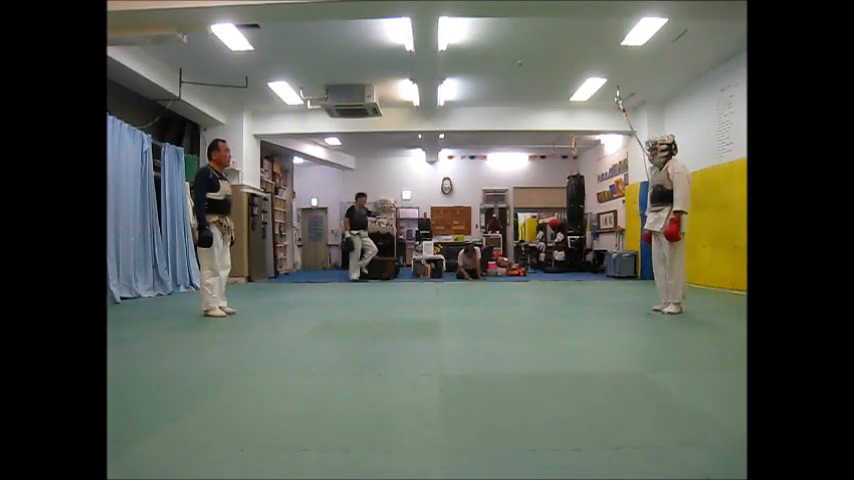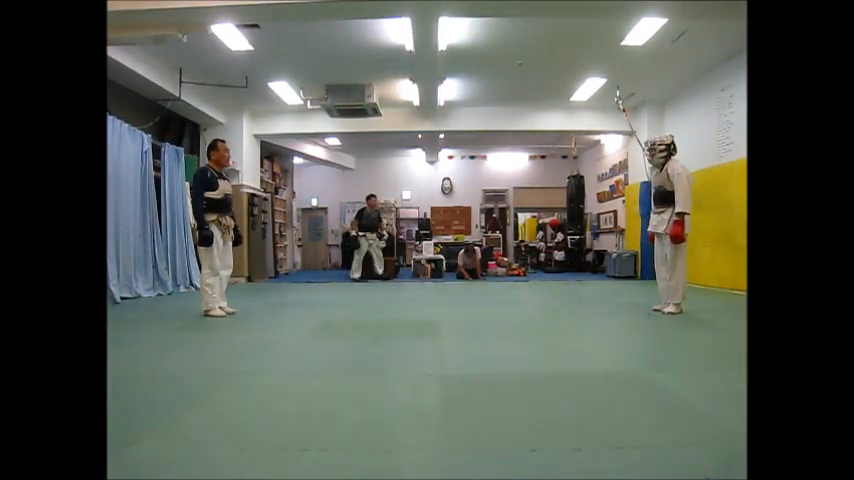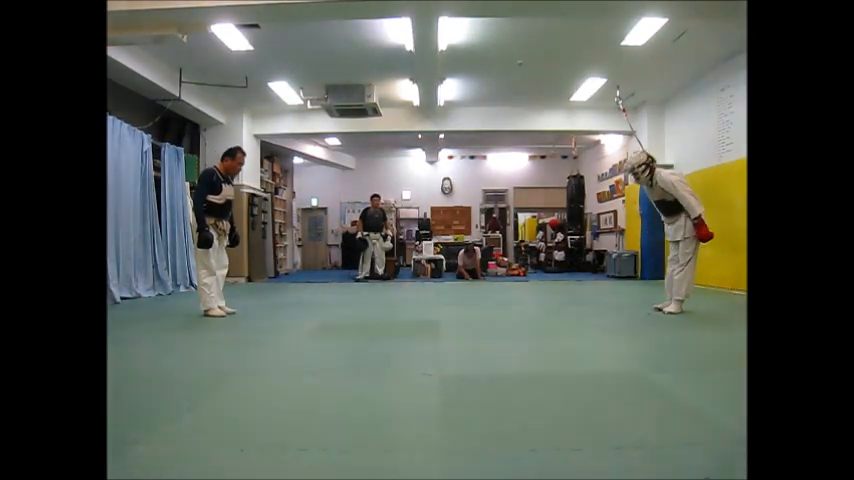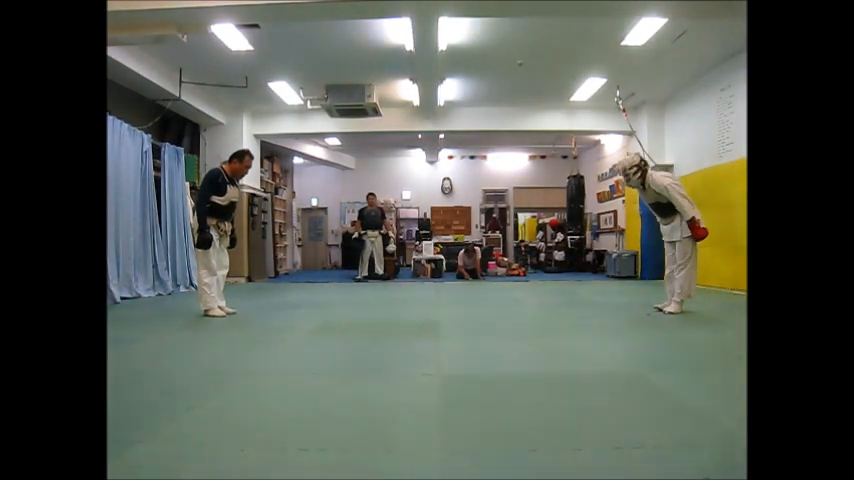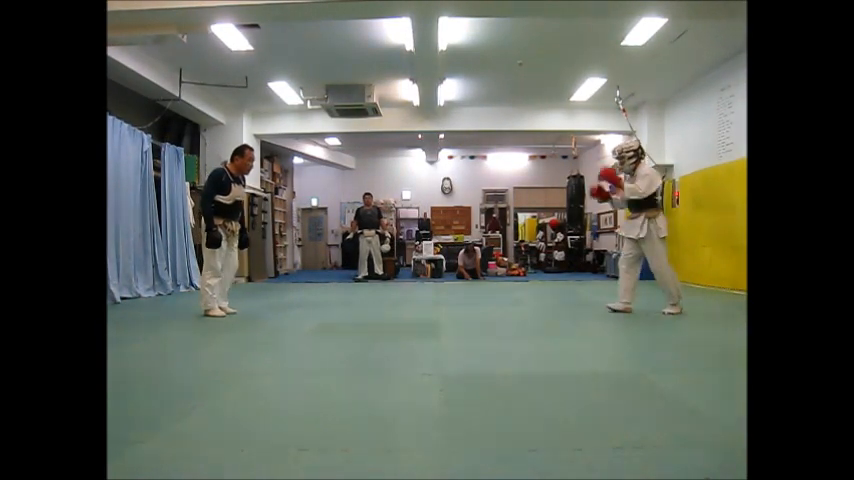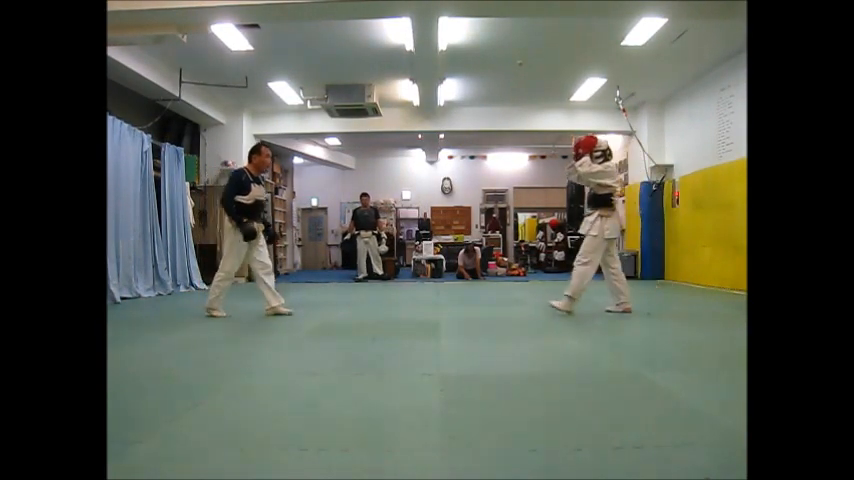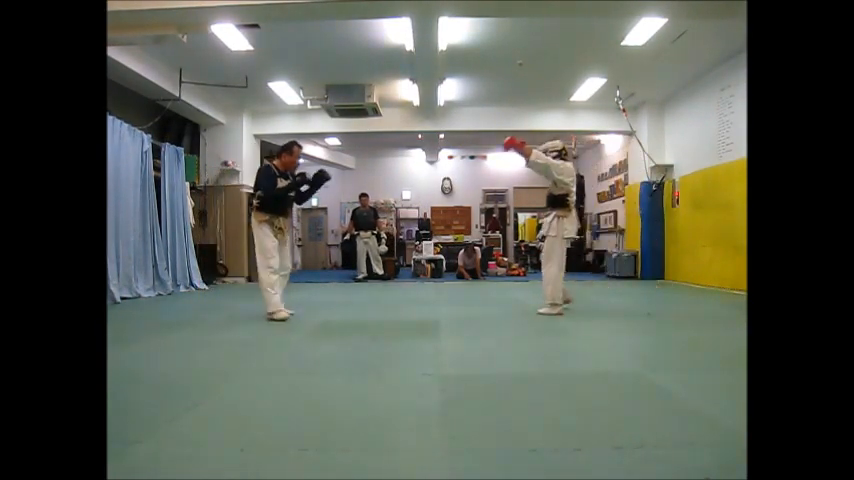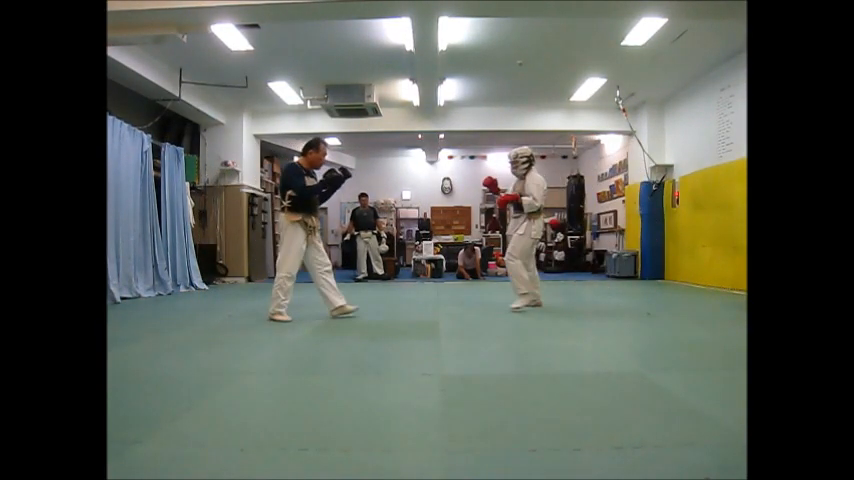
dt=0.4s
person 1, frame 1
left shoulder: (223, 176)
right shoulder: (205, 174)
right elbow: (199, 203)
left wrist: (229, 227)
right wrist: (203, 228)
left hip: (222, 225)
right hip: (210, 225)
left knee: (223, 267)
right knee: (210, 267)
left ankle: (220, 303)
right ankle: (210, 306)
person 1, frame 2
left shoulder: (224, 176)
right shoulder: (203, 174)
right elbow: (197, 203)
left wrist: (235, 227)
right wrist: (202, 227)
left hip: (224, 226)
right hip: (210, 225)
left knee: (225, 267)
right knee: (211, 267)
left ankle: (220, 303)
right ankle: (210, 306)
person 1, frame 3
left shoulder: (229, 179)
right shoulder: (208, 175)
right elbow: (198, 204)
left wrist: (232, 229)
right wrist: (202, 229)
left hip: (221, 227)
right hip: (208, 226)
left knee: (221, 266)
right knee: (207, 267)
left ankle: (219, 303)
right ankle: (209, 306)
person 1, frame 4
left shoulder: (234, 180)
right shoulder: (214, 176)
right elbow: (201, 203)
left wrist: (231, 230)
right wrist: (203, 230)
left hip: (222, 227)
right hip: (208, 226)
left knee: (221, 266)
right knee: (208, 267)
left ankle: (219, 304)
right ankle: (209, 306)
person 1, frame 5
left shoulder: (241, 179)
right shoulder: (218, 175)
right elbow: (205, 203)
left wrist: (243, 230)
right wrist: (211, 229)
left hip: (231, 227)
right hip: (216, 226)
left knee: (230, 267)
right knee: (213, 268)
left ankle: (221, 303)
right ankle: (210, 306)
person 1, frame 6
left shoulder: (259, 179)
right shoulder: (238, 176)
right elbow: (226, 201)
left wrist: (266, 226)
right wrist: (242, 224)
left hip: (254, 228)
right hip: (238, 227)
left knee: (264, 267)
right knee: (228, 269)
left ankle: (274, 305)
right ankle: (212, 306)
person 1, frame 7
left shoulder: (290, 175)
right shoulder: (266, 170)
left elbow: (299, 199)
right elbow: (268, 194)
left wrist: (316, 184)
right wrist: (294, 185)
left hip: (282, 225)
right hip: (264, 222)
left knee: (284, 267)
right knee: (271, 265)
left ankle: (277, 305)
right ankle: (274, 309)
person 1, frame 8
left shoulder: (310, 173)
right shoulder: (291, 169)
left elbow: (318, 199)
right elbow: (304, 193)
left wrist: (336, 184)
right wrist: (326, 182)
left hip: (309, 225)
right hip: (294, 223)
left knee: (323, 265)
right knee: (288, 269)
left ankle: (337, 305)
right ankle: (277, 310)
person 2, frame 1
left shoulder: (677, 169)
right shoulder: (655, 171)
left elbow: (681, 197)
left wrist: (675, 221)
right wrist: (648, 224)
left hip: (670, 221)
right hip: (656, 222)
left knee: (673, 263)
right knee: (659, 264)
left ankle: (675, 303)
right ankle: (665, 301)
person 2, frame 2
left shoulder: (677, 169)
right shoulder: (656, 171)
left elbow: (682, 199)
left wrist: (678, 223)
right wrist: (653, 227)
left hip: (672, 222)
right hip: (660, 223)
left knee: (674, 264)
right knee: (661, 264)
left ankle: (675, 303)
right ankle: (666, 301)
person 2, frame 3
left shoulder: (667, 178)
right shoulder: (648, 184)
left elbow: (690, 201)
left wrist: (700, 225)
right wrist: (668, 227)
left hip: (687, 224)
right hip: (673, 226)
left knee: (684, 263)
right knee: (673, 263)
left ankle: (677, 302)
right ankle: (671, 300)
person 2, frame 4
left shoulder: (660, 181)
right shoulder: (641, 187)
left elbow: (683, 203)
left wrist: (694, 226)
right wrist: (665, 225)
left hip: (684, 225)
right hip: (669, 227)
left knee: (683, 264)
right knee: (671, 265)
left ankle: (677, 302)
right ankle: (671, 300)
person 2, frame 5
left shoulder: (647, 173)
right shoulder: (631, 177)
left elbow: (637, 192)
right elbow: (623, 201)
left wrist: (617, 183)
right wrist: (607, 194)
left hip: (650, 225)
right hip: (635, 225)
left knee: (660, 266)
right knee: (626, 264)
left ankle: (675, 303)
right ankle: (625, 302)
person 2, frame 6
left shoulder: (609, 169)
right shoulder: (596, 174)
left elbow: (583, 171)
right elbow: (573, 175)
left wrist: (585, 153)
right wrist: (578, 157)
left hip: (602, 223)
right hip: (599, 222)
left knee: (584, 261)
right knee: (611, 264)
left ankle: (568, 302)
right ankle: (623, 303)
person 2, frame 7
left shoulder: (566, 168)
right shoulder: (557, 171)
left elbow: (542, 160)
right elbow: (539, 163)
left wrist: (520, 147)
right wrist: (522, 149)
left hip: (561, 221)
right hip: (558, 221)
left knee: (552, 263)
right knee: (549, 260)
left ankle: (554, 305)
right ankle: (561, 295)
person 2, frame 8
left shoulder: (535, 178)
right shoulder: (521, 180)
left elbow: (534, 202)
right elbow: (512, 203)
left wrist: (514, 198)
right wrist: (496, 191)
left hip: (529, 224)
right hip: (520, 223)
left knee: (512, 258)
right knee: (527, 262)
left ankle: (524, 295)
right ankle: (533, 297)
